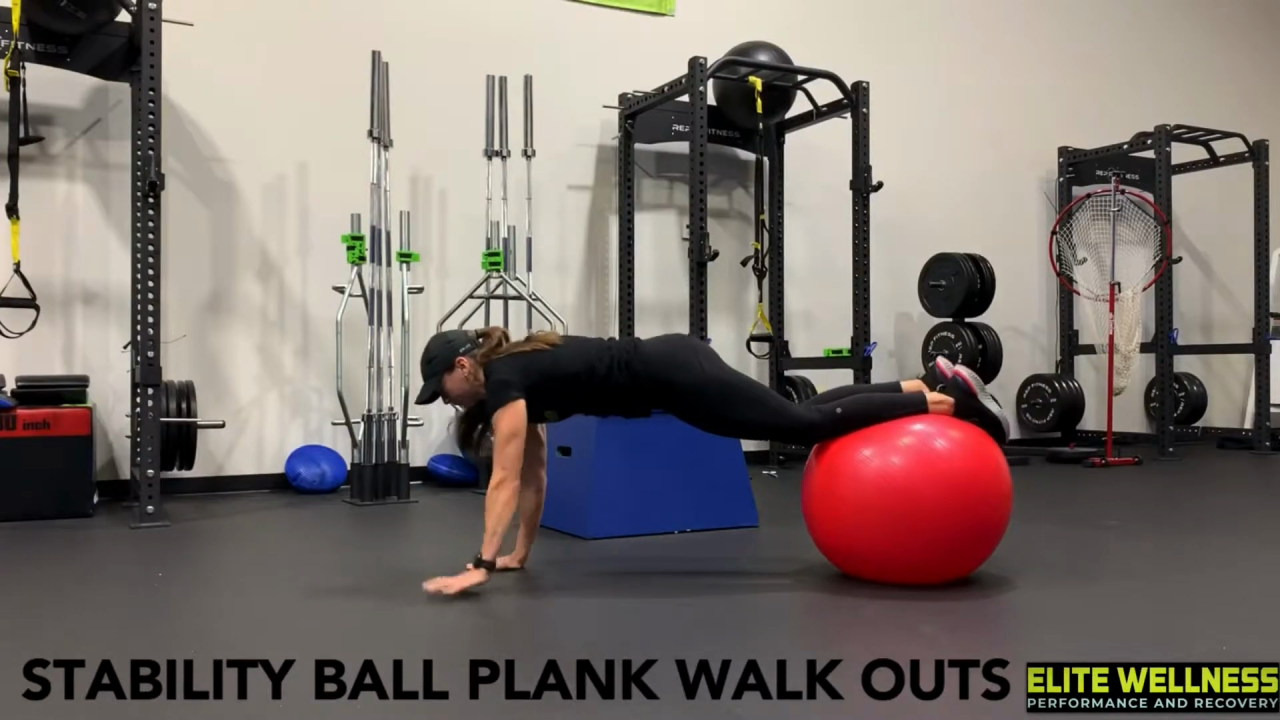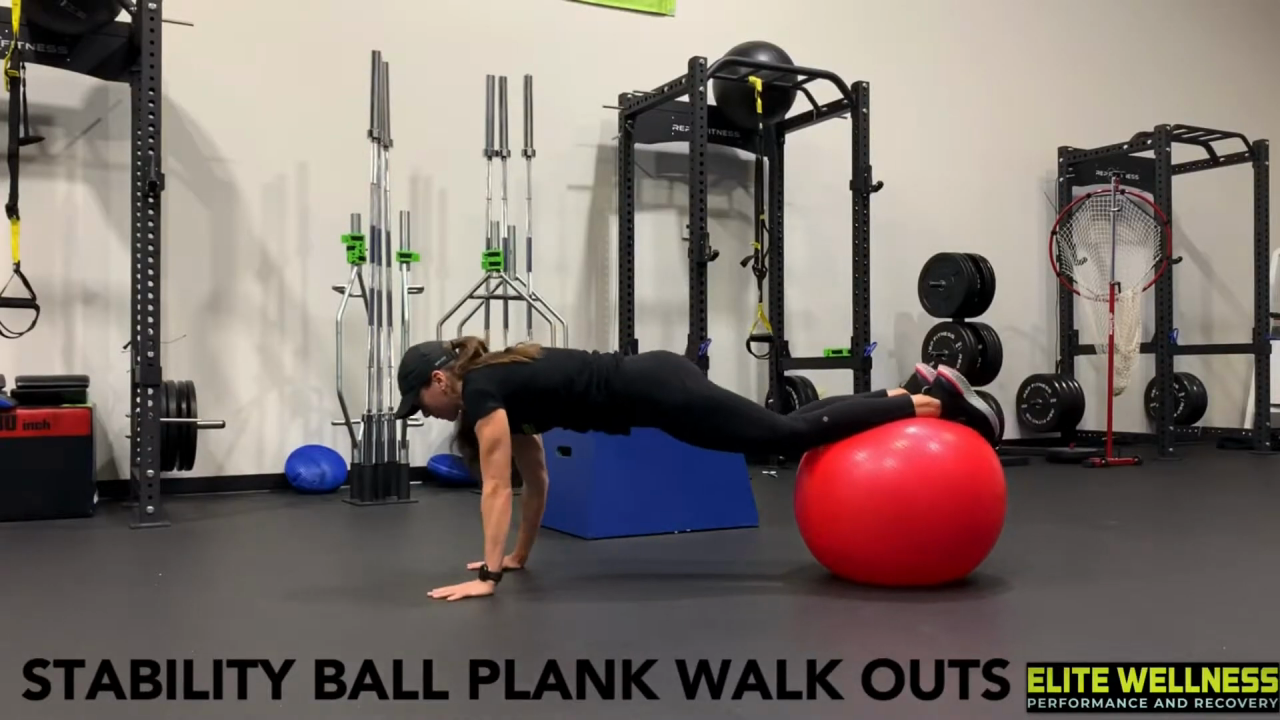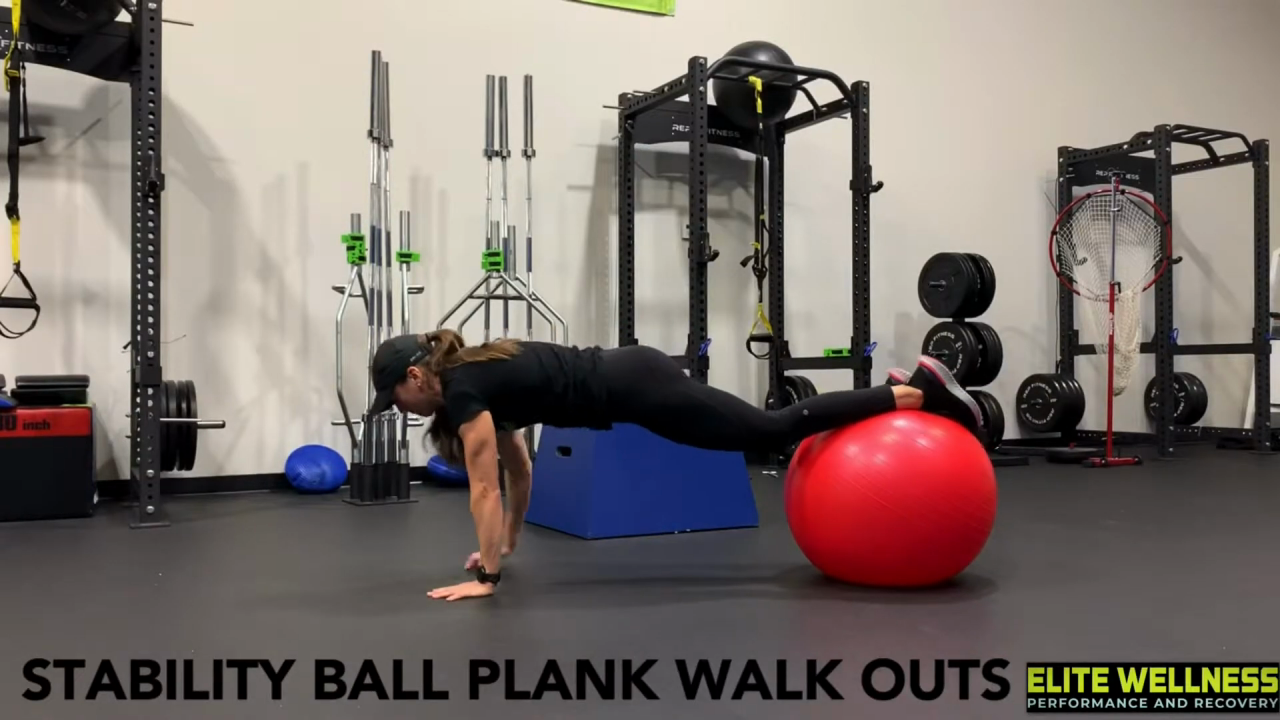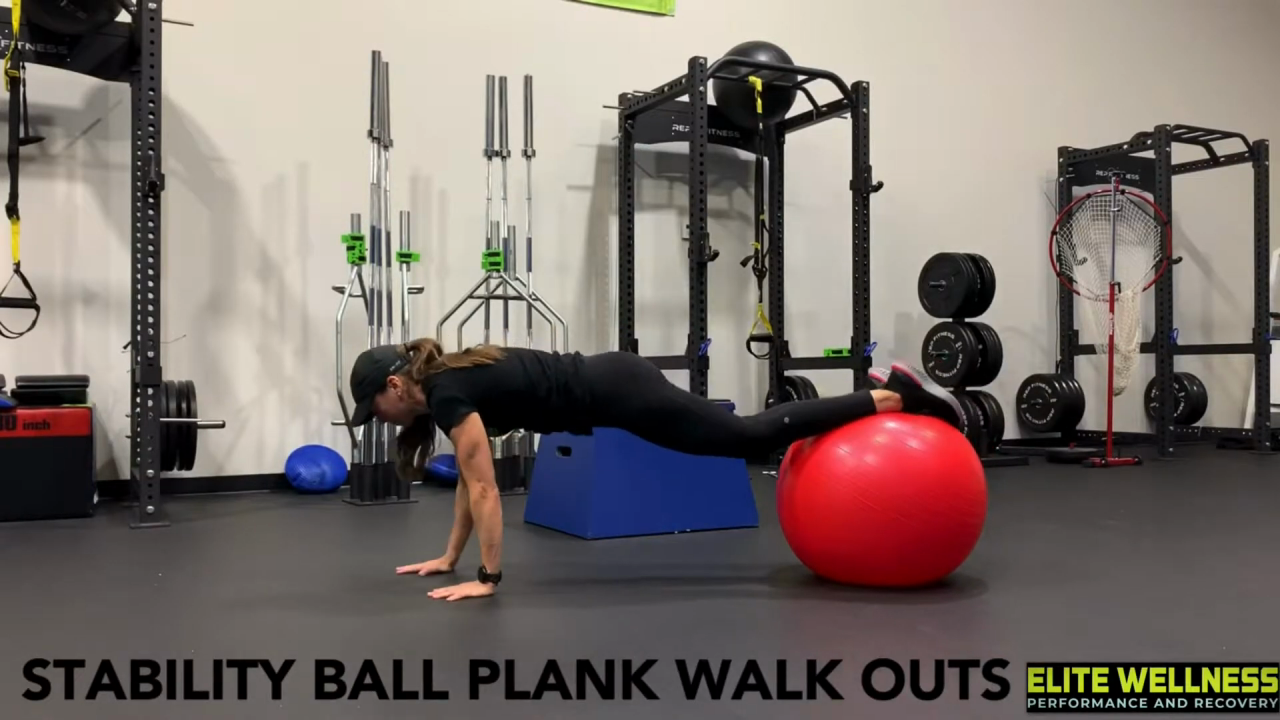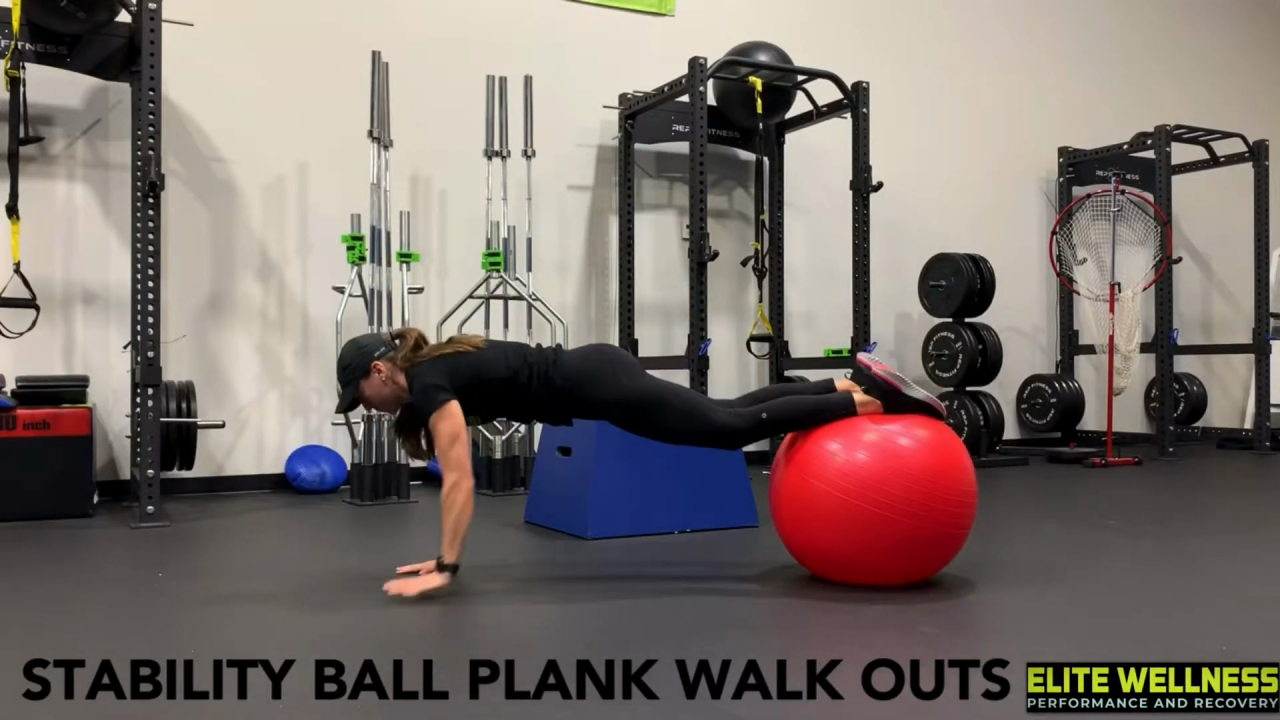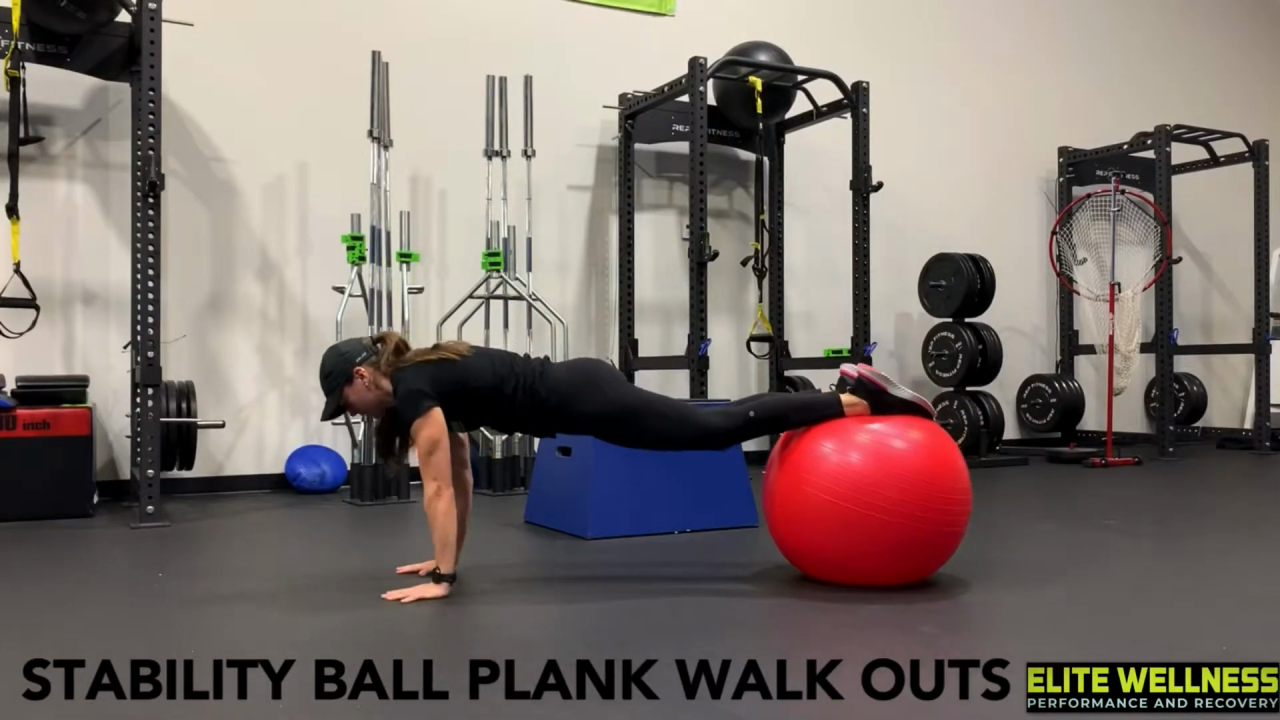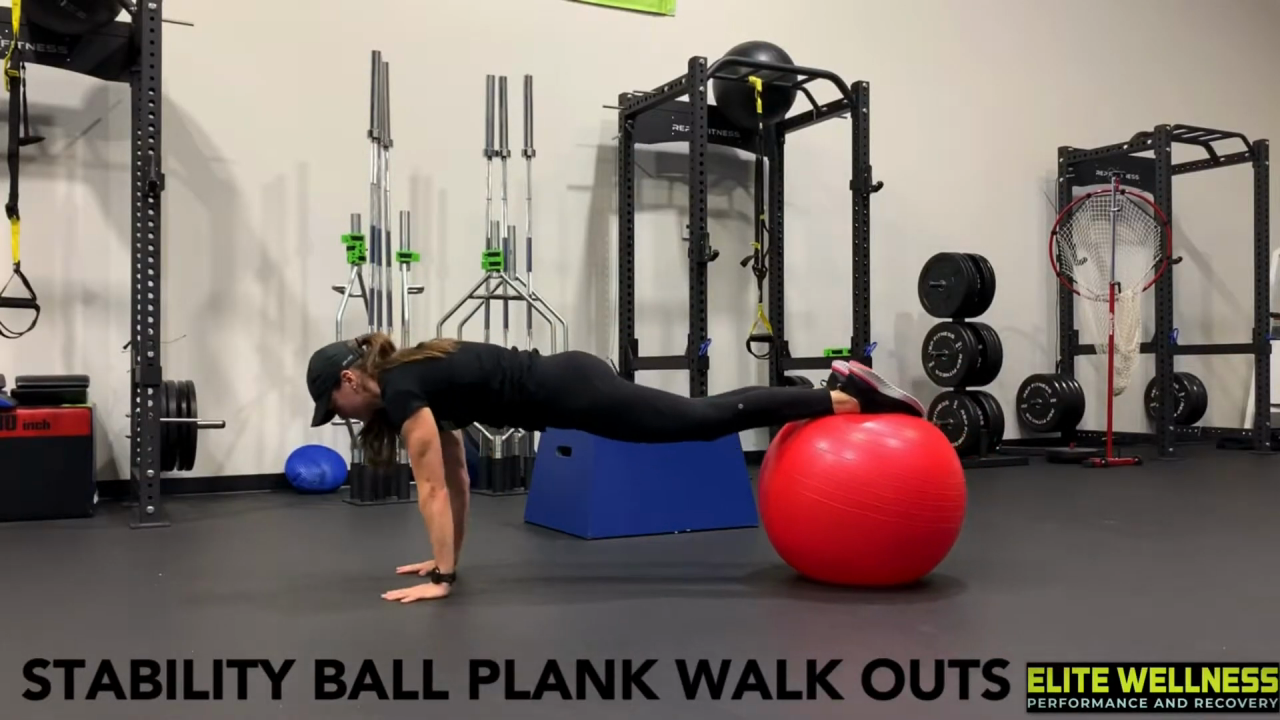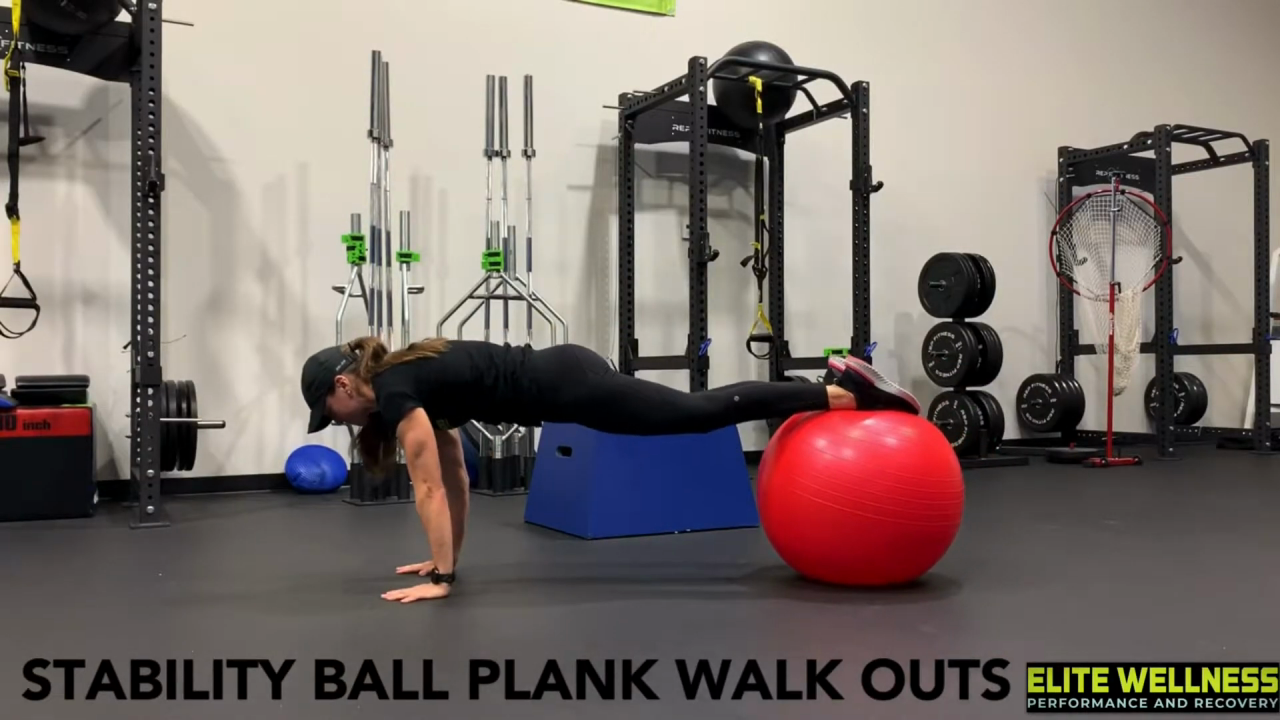
dt=0.3s
person 1, frame 1
left shoulder: (503, 379)
right shoulder: (516, 377)
left elbow: (508, 478)
right elbow: (531, 477)
left wrist: (482, 565)
right wrist: (521, 552)
left hip: (672, 373)
right hip: (669, 374)
left knee: (809, 424)
right knee: (802, 415)
left ankle: (951, 402)
right ankle: (922, 386)
person 1, frame 2
left shoulder: (480, 389)
right shoulder: (503, 386)
left elbow: (495, 489)
right elbow: (536, 478)
left wrist: (487, 575)
right wrist: (521, 554)
left hip: (655, 390)
right hip: (654, 382)
left knee: (794, 435)
right knee: (787, 429)
left ankle: (938, 401)
right ankle: (909, 390)
person 1, frame 3
left shoulder: (461, 390)
right shoulder: (481, 379)
left elbow: (484, 489)
right elbow: (520, 470)
left wrist: (486, 577)
right wrist: (505, 545)
left hip: (634, 390)
right hip: (633, 373)
left knee: (775, 430)
right knee: (771, 425)
left ankle: (921, 392)
right ankle: (898, 390)
person 1, frame 4
left shoulder: (446, 394)
right shoulder: (453, 384)
left elbow: (484, 489)
right elbow: (470, 483)
left wrist: (489, 577)
right wrist: (450, 556)
left hip: (619, 393)
right hip: (614, 381)
left knee: (754, 438)
right knee: (745, 433)
left ankle: (895, 395)
right ankle: (868, 393)
person 1, frame 5
left shoulder: (429, 382)
right shoulder: (440, 374)
left elbow: (458, 479)
right elbow: (459, 473)
left wrist: (445, 571)
right wrist: (444, 555)
left hip: (597, 383)
right hip: (596, 375)
left knee: (733, 428)
right knee: (732, 415)
left ankle: (875, 400)
right ankle: (851, 383)
person 1, frame 6
left shoulder: (412, 389)
right shoulder: (430, 380)
left elbow: (438, 488)
right elbow: (461, 477)
left wrist: (442, 577)
right wrist: (447, 557)
left hip: (583, 399)
right hip: (580, 387)
left knee: (722, 430)
right knee: (720, 425)
left ankle: (862, 401)
right ankle: (844, 390)
person 1, frame 7
left shoulder: (400, 389)
right shoulder: (420, 379)
left elbow: (432, 488)
right elbow: (457, 478)
left wrist: (442, 577)
right wrist: (449, 558)
left hip: (571, 393)
right hip: (570, 381)
left knee: (709, 419)
right knee: (707, 414)
left ankle: (851, 399)
right ankle: (836, 389)
person 1, frame 8
left shoulder: (394, 390)
right shoulder: (414, 381)
left elbow: (429, 489)
right elbow: (455, 477)
left wrist: (442, 577)
right wrist: (448, 556)
left hip: (567, 384)
right hip: (565, 376)
left knee: (706, 411)
right knee: (702, 410)
left ankle: (848, 393)
right ankle: (836, 384)
